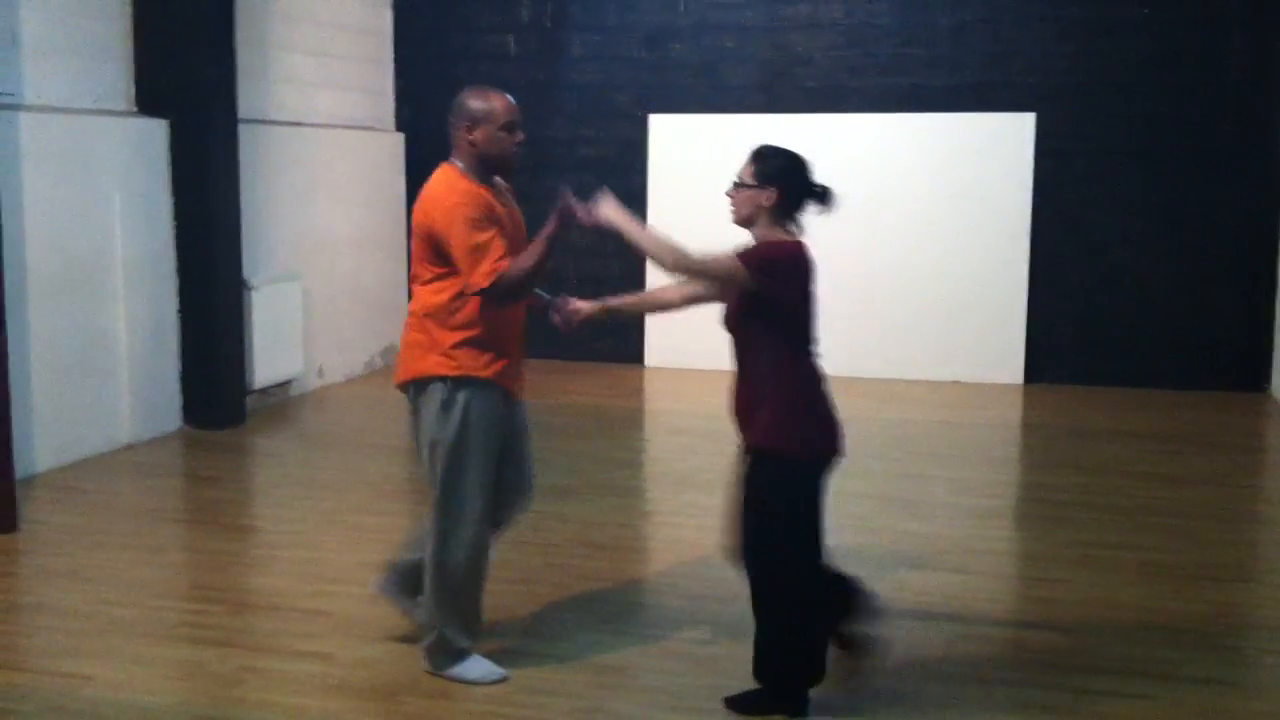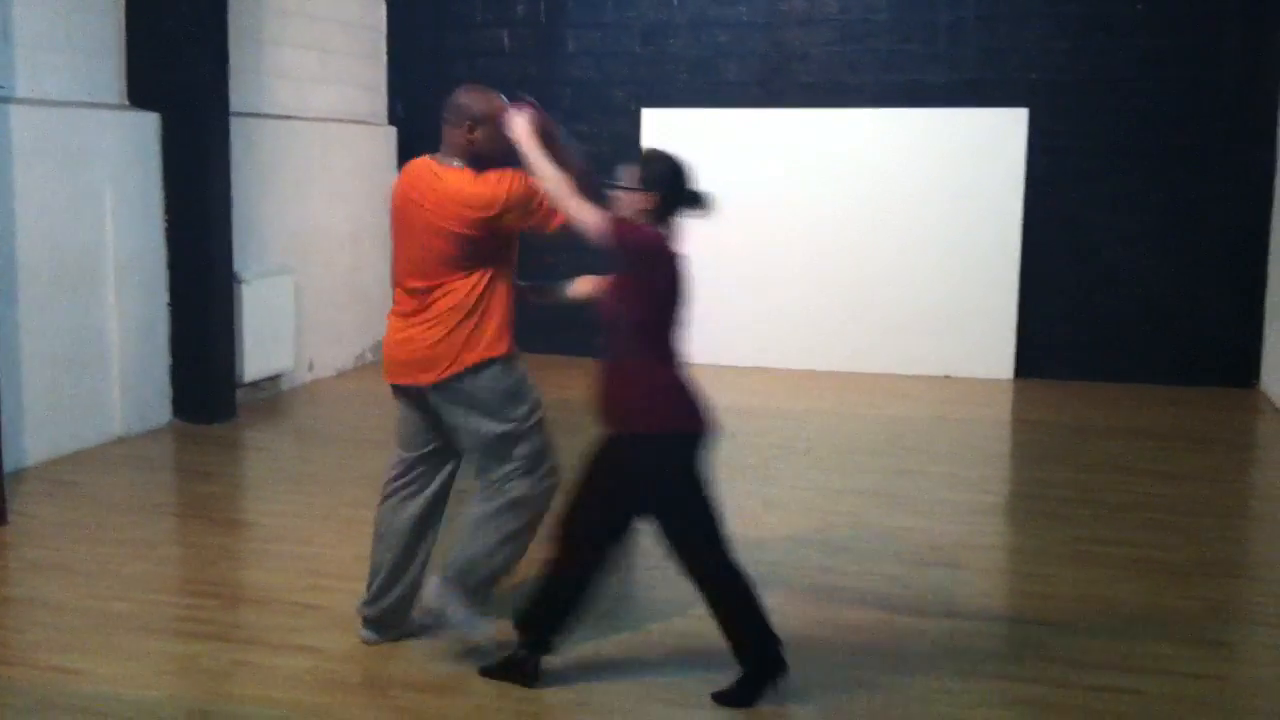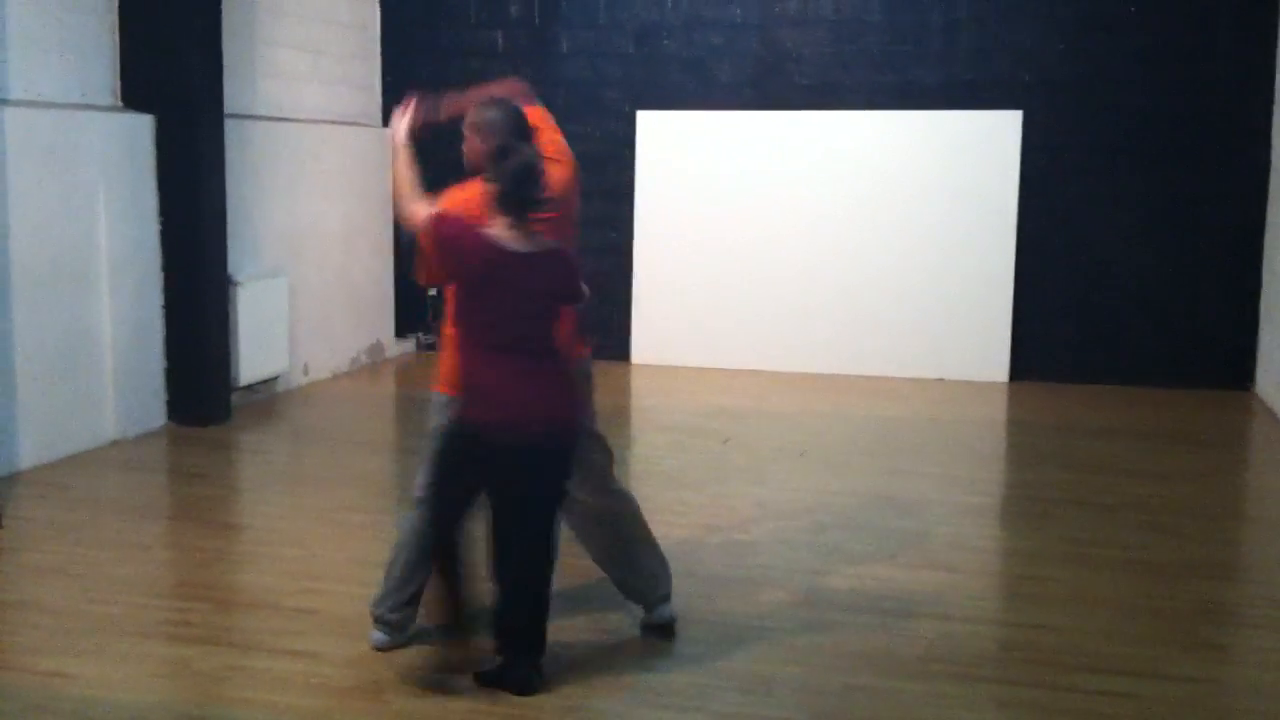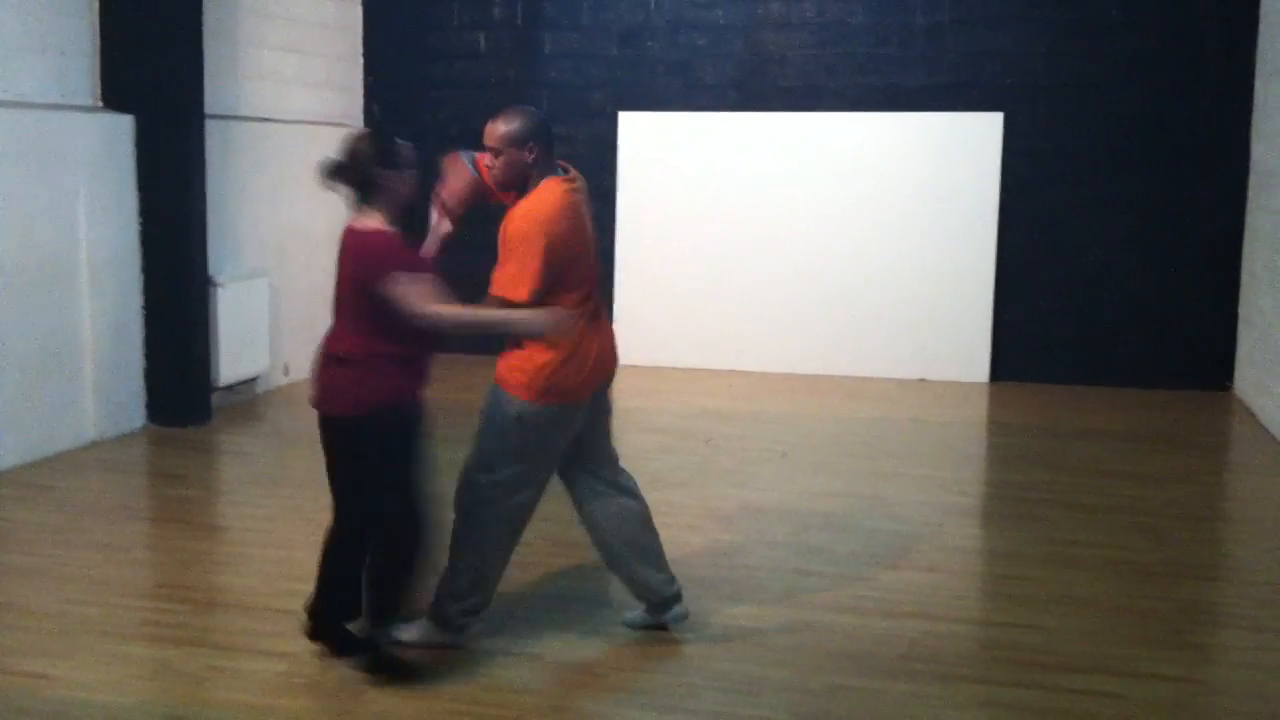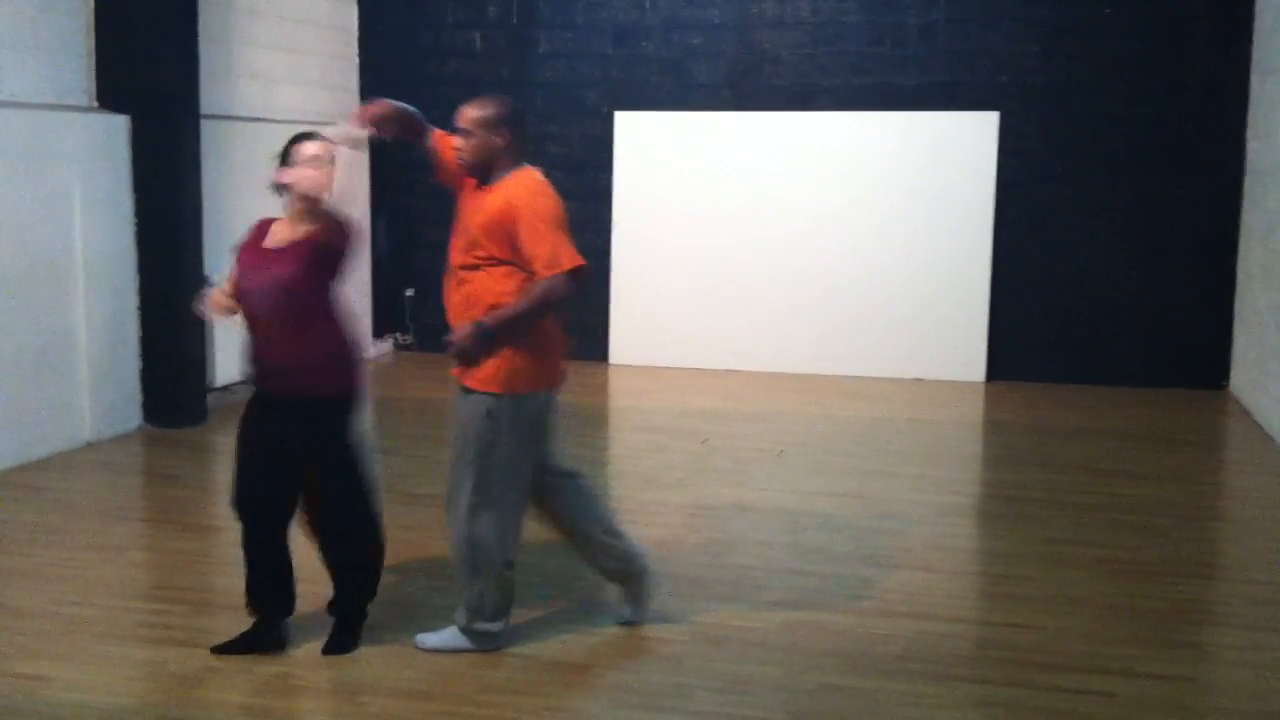
dt=0.3s
person 1, frame 1
left shoulder: (781, 258)
right shoulder: (767, 263)
left elbow: (683, 270)
right elbow: (681, 294)
left wrist: (617, 218)
right wrist: (600, 307)
left hip: (788, 436)
right hip: (778, 432)
left knee: (773, 558)
right knee: (776, 553)
right ankle: (845, 605)
person 1, frame 2
left shoulder: (643, 250)
right shoulder: (642, 258)
left elbow: (567, 199)
right elbow: (592, 287)
left wrist: (525, 135)
left hip: (656, 429)
right hip: (642, 425)
left knee: (696, 545)
right knee: (585, 531)
left ankle: (761, 661)
right ankle: (533, 646)
person 1, frame 3
left shoulder: (466, 245)
right shoulder: (557, 262)
left elbow: (408, 202)
left wrist: (401, 137)
left hip: (485, 416)
right hip: (550, 418)
left knee: (442, 515)
right knee: (527, 536)
left ankle: (457, 616)
right ankle: (519, 659)
person 1, frame 4
left shoulder: (367, 237)
right shoulder: (381, 244)
left elbow: (412, 285)
right elbow: (429, 312)
right wrist: (522, 320)
left hip: (346, 393)
right hip: (375, 398)
left knee: (360, 512)
right knee: (394, 519)
left ankle: (332, 619)
right ankle: (372, 626)
person 1, frame 5
left shoulder: (326, 235)
right shoulder: (261, 233)
left elbow: (329, 209)
right elbow: (239, 293)
right wrist: (221, 298)
left hip: (319, 393)
right hip: (278, 390)
left knee: (335, 509)
right knee: (259, 506)
left ankle: (351, 604)
right ankle: (270, 618)
person 2, frame 1
left shoulder: (492, 190)
right shoulder: (455, 199)
right elbow: (502, 284)
right wrist: (557, 227)
left hip: (484, 371)
right hip: (452, 373)
left knee: (507, 492)
right knee: (458, 509)
left ankle: (415, 577)
right ankle: (448, 647)
person 2, frame 2
left shoulder: (413, 178)
right shoulder: (492, 193)
left hip: (412, 358)
right hip: (470, 359)
left knee: (413, 481)
right knee: (526, 476)
left ankle: (384, 612)
right ankle: (459, 586)
person 2, frame 3
left shoulder: (450, 209)
right shoulder: (559, 176)
left elbow: (429, 277)
right elbow: (520, 91)
right wrist: (443, 106)
left knee: (434, 498)
right knee: (594, 487)
left ankle: (391, 619)
right ankle: (655, 601)
person 2, frame 4
left shoulder: (531, 219)
right shoulder: (563, 182)
left elbow: (506, 309)
right elbow: (465, 166)
right wrist: (448, 210)
left hip: (542, 376)
right hip: (589, 364)
left knee: (490, 495)
right knee: (603, 483)
left ankle: (451, 617)
right ankle: (662, 598)
person 2, frame 5
left shoulder: (527, 193)
right shoulder: (474, 173)
left elbow: (560, 280)
right elbow: (419, 132)
left wrist: (482, 327)
right wrist: (389, 114)
left hip: (501, 369)
right hip: (503, 364)
left knee: (477, 498)
right knee: (543, 475)
left ankle: (482, 624)
right ankle: (625, 566)
